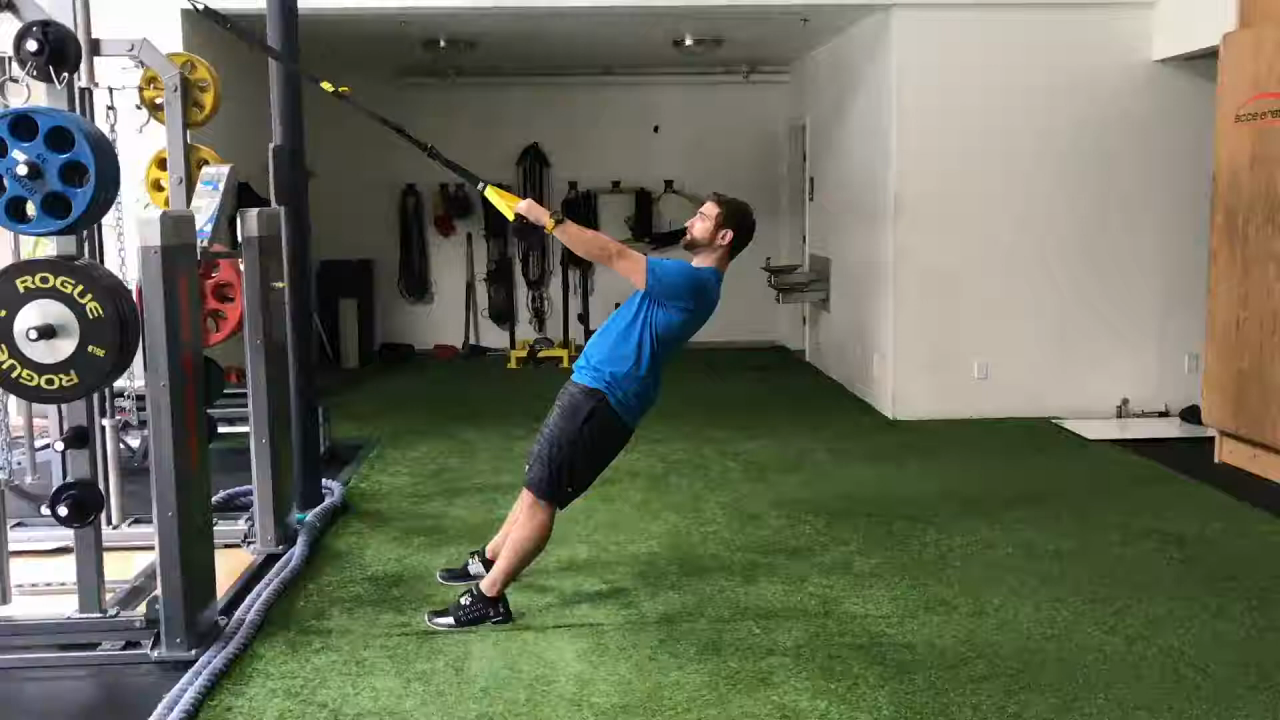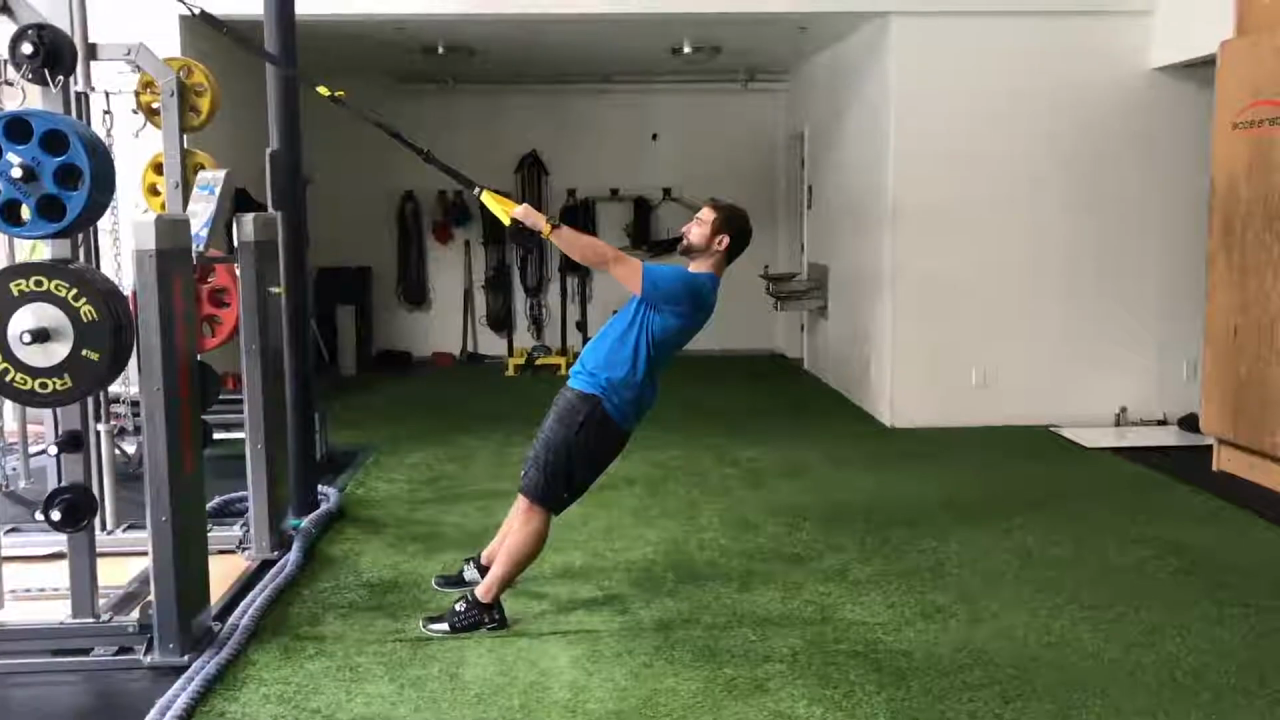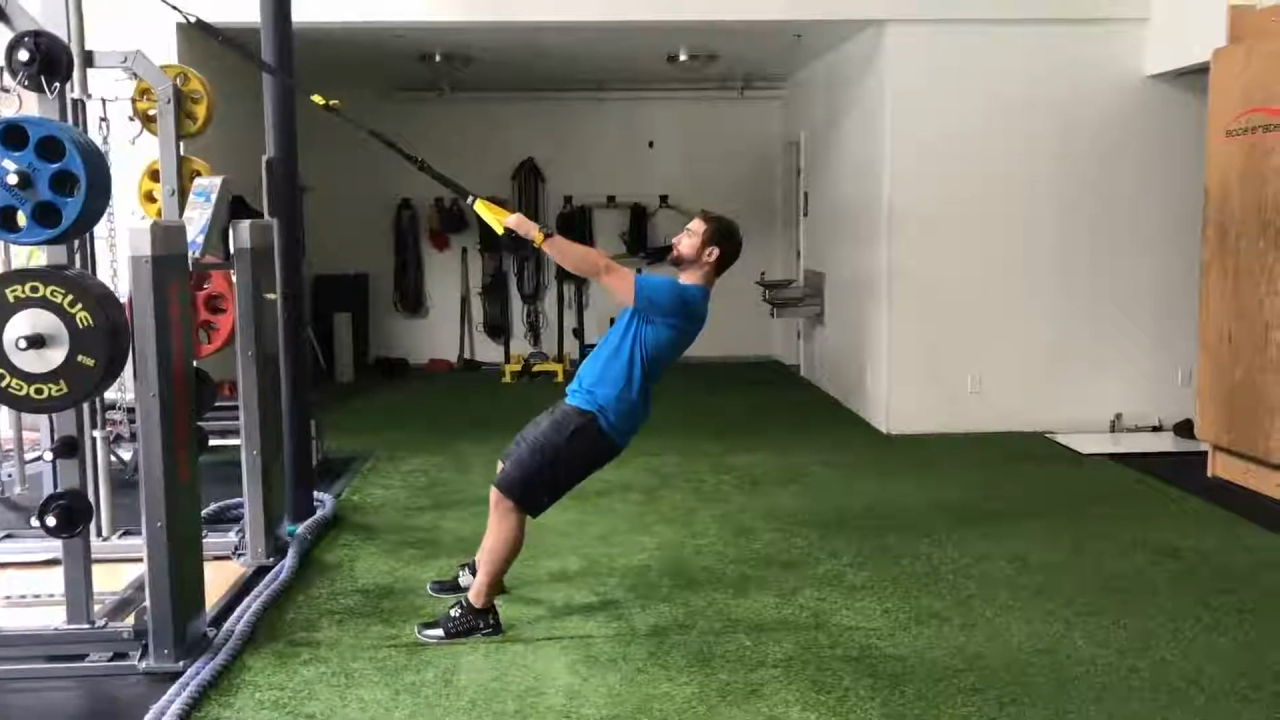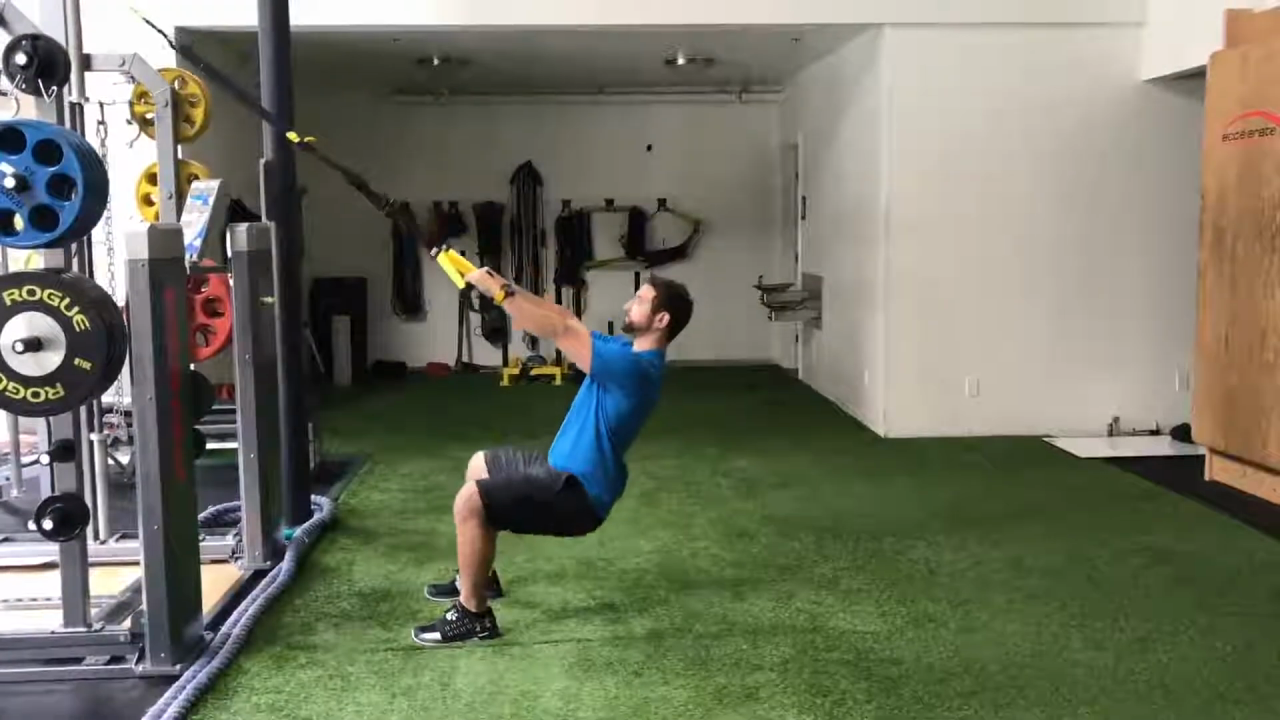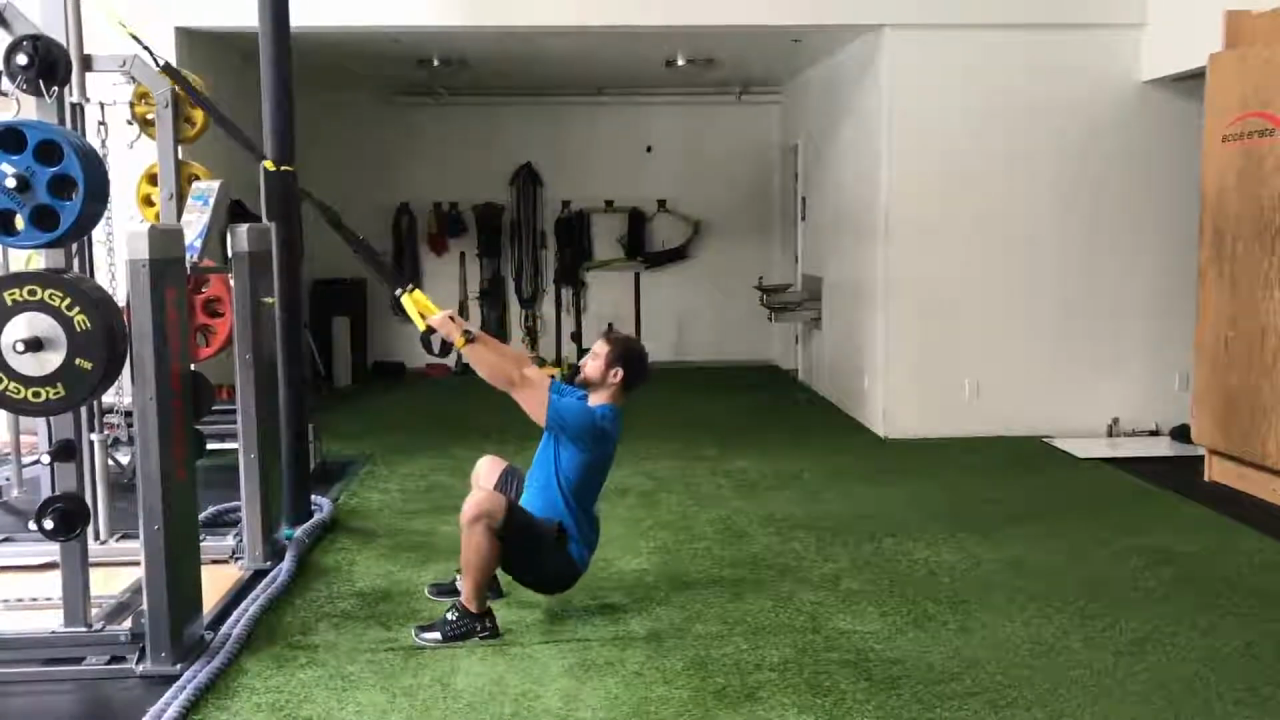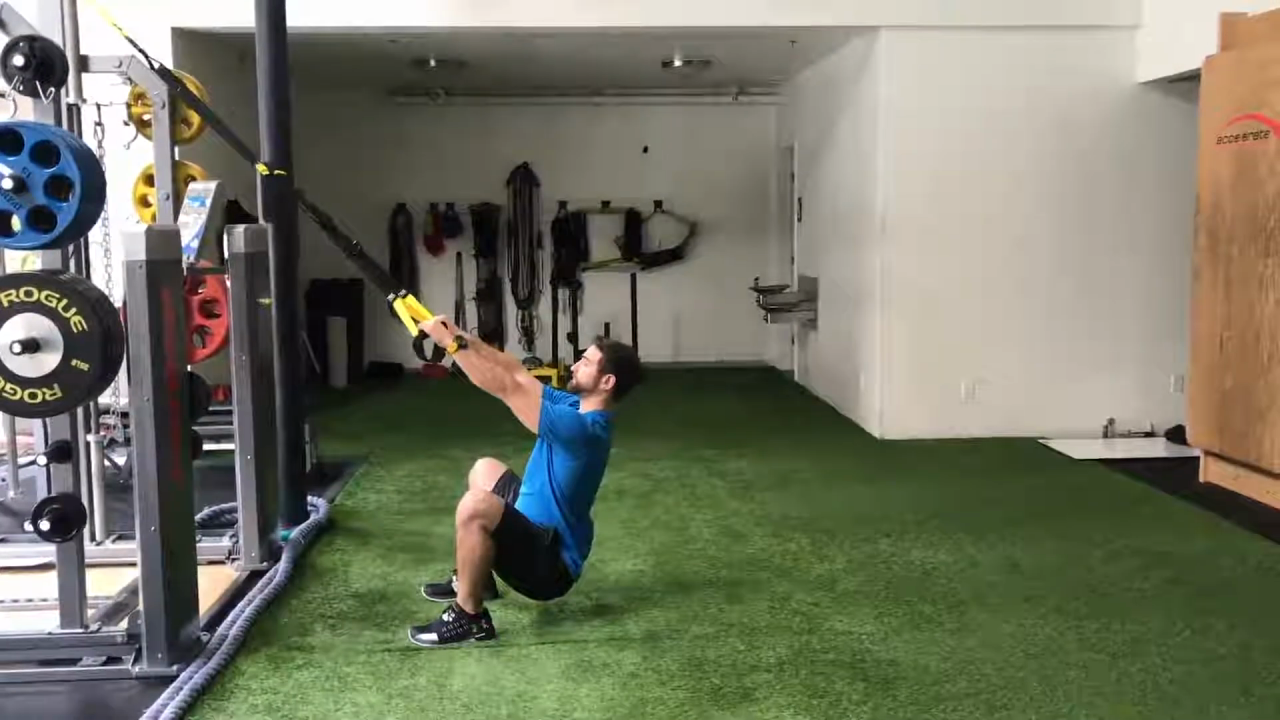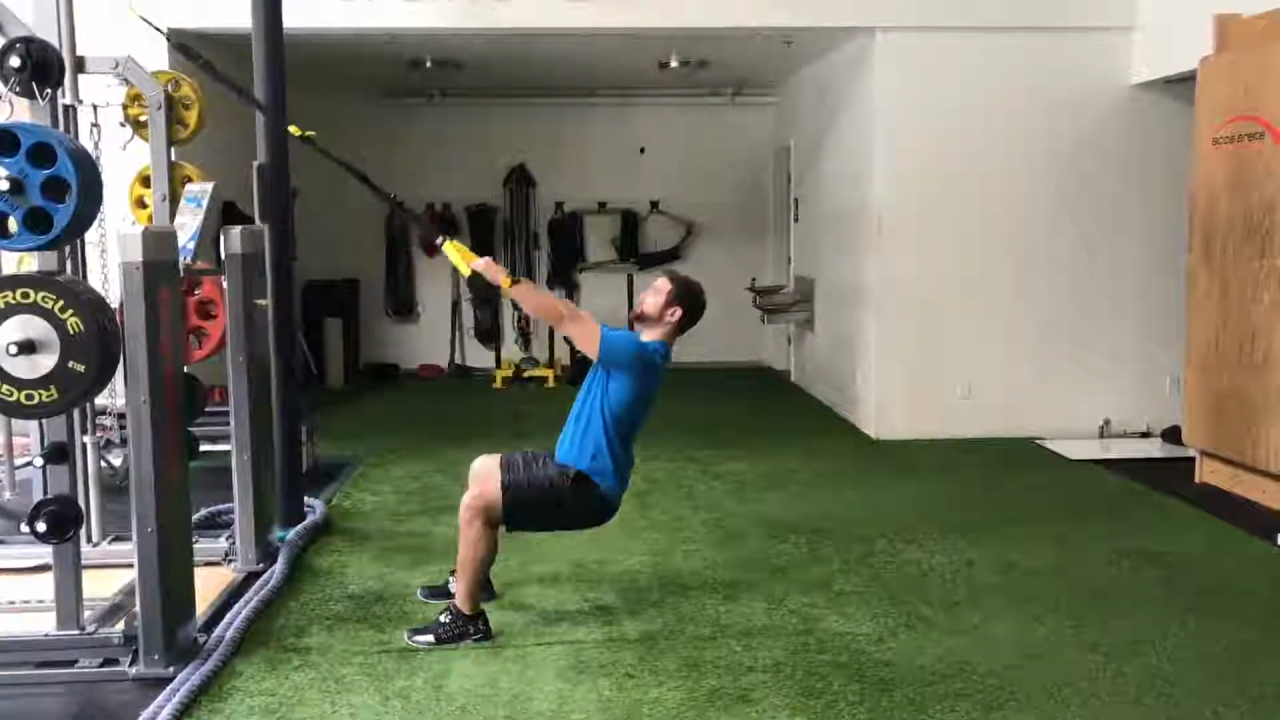
dt=0.5s
person 1, frame 1
left shoulder: (694, 283)
right shoulder: (687, 277)
left elbow: (612, 254)
right elbow: (618, 255)
left wrist: (546, 219)
right wrist: (551, 220)
left hip: (601, 397)
right hip: (595, 388)
left knee: (540, 495)
right knee: (537, 483)
left ankle: (488, 599)
right ankle: (489, 560)
person 1, frame 2
left shoulder: (691, 288)
right shoulder: (685, 283)
left elbow: (610, 260)
right elbow: (614, 261)
left wrist: (544, 225)
right wrist: (548, 227)
left hip: (597, 402)
right hip: (591, 393)
left knee: (535, 501)
right knee: (533, 490)
left ankle: (484, 605)
right ankle: (484, 566)
person 1, frame 3
left shoulder: (682, 301)
right shoulder: (675, 294)
left elbow: (602, 270)
right elbow: (606, 269)
left wrist: (536, 234)
right wrist: (538, 234)
left hip: (595, 419)
right hip: (585, 404)
left knee: (506, 495)
right knee: (509, 474)
left ankle: (478, 611)
right ankle: (478, 571)
person 1, frame 4
left shoulder: (637, 367)
right shoulder: (631, 352)
left elbow: (560, 331)
right elbow: (567, 320)
left wrist: (498, 292)
right wrist: (505, 287)
left hip: (577, 491)
right hip: (566, 469)
left knee: (469, 501)
right knee: (479, 466)
left ankle: (474, 614)
right ankle: (478, 577)
person 1, frame 5
left shoulder: (590, 423)
right shoulder: (584, 401)
left elbow: (514, 382)
right elbow: (525, 368)
left wrist: (458, 337)
right wrist: (466, 330)
left hip: (556, 557)
right hip: (547, 526)
left knee: (480, 506)
right knee: (487, 468)
left ankle: (473, 616)
right ankle: (479, 577)
person 1, frame 6
left shoulder: (583, 428)
right shoulder: (578, 407)
left elbow: (507, 387)
right elbow: (518, 373)
left wrist: (451, 343)
right wrist: (460, 336)
left hip: (551, 564)
right hip: (542, 532)
left knee: (475, 507)
right knee: (486, 470)
left ankle: (469, 616)
right ankle: (475, 578)
person 1, frame 7
left shoulder: (641, 355)
right shoulder: (636, 347)
left elbow: (565, 318)
right elbow: (568, 318)
left wrist: (503, 279)
right wrist: (504, 278)
left hip: (585, 486)
right hip: (574, 466)
left knee: (476, 503)
right knee: (482, 471)
left ankle: (466, 618)
right ankle: (471, 580)
